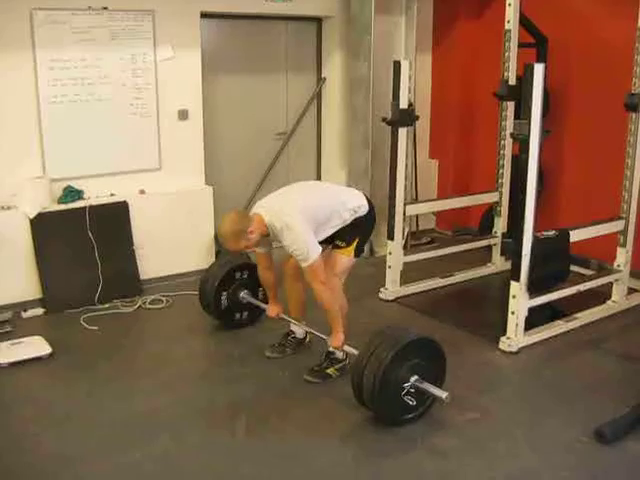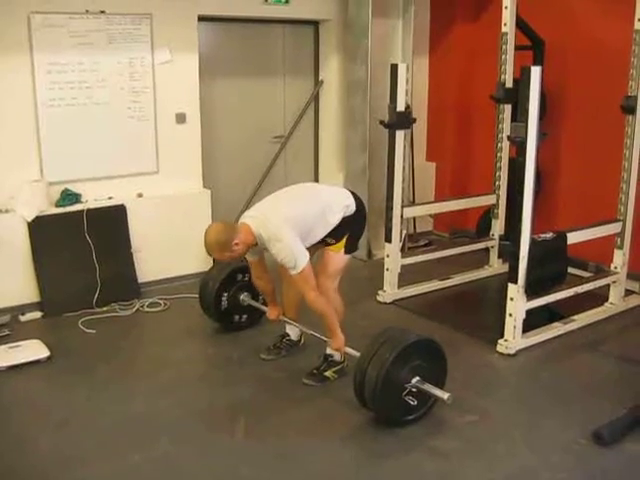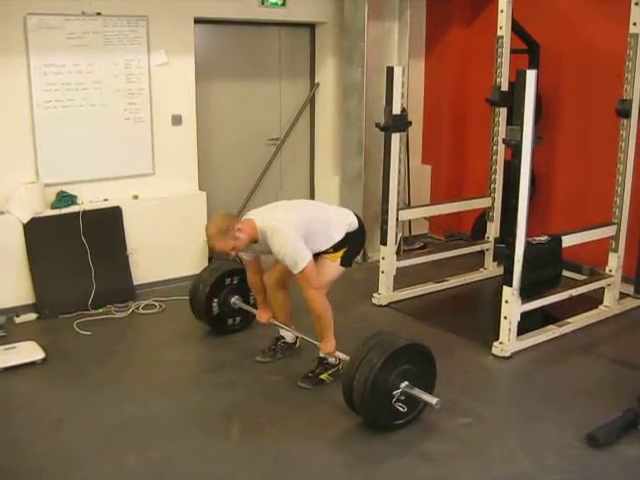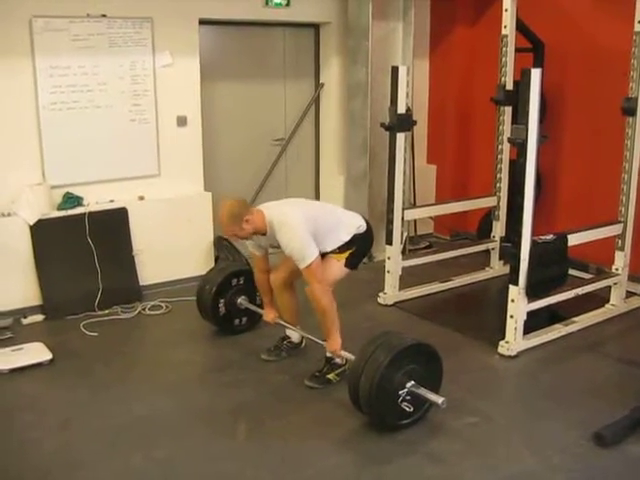
dt=0.7s
person 1, frame 1
left shoulder: (291, 229)
right shoulder: (254, 221)
left elbow: (320, 283)
right elbow: (266, 267)
left wrist: (337, 331)
right wrist: (273, 301)
left hip: (357, 214)
right hip: (330, 211)
left knee: (332, 281)
right knee: (290, 269)
left ankle: (338, 355)
right ankle: (297, 334)
person 1, frame 2
left shoulder: (279, 239)
right shoulder: (245, 230)
left elbow: (311, 291)
right elbow: (259, 275)
left wrist: (336, 334)
right wrist: (273, 305)
left hip: (347, 211)
right hip: (321, 208)
left knee: (324, 282)
right knee: (288, 271)
left ankle: (335, 358)
right ankle: (292, 336)
person 1, frame 3
left shoulder: (281, 236)
right shoulder: (245, 231)
left elbow: (313, 289)
right elbow: (254, 273)
left wrist: (328, 339)
right wrist: (263, 307)
left hip: (347, 232)
right hip: (319, 231)
left knee: (311, 290)
right knee: (272, 279)
left ankle: (330, 361)
right ankle: (288, 339)
person 1, frame 4
left shoulder: (290, 230)
right shoulder: (254, 225)
left elbow: (317, 285)
right elbow: (261, 271)
left wrist: (334, 336)
right wrist: (268, 306)
left hip: (354, 235)
right hip: (325, 234)
left knee: (315, 290)
right knee: (278, 279)
left ankle: (336, 360)
right ankle: (293, 339)
